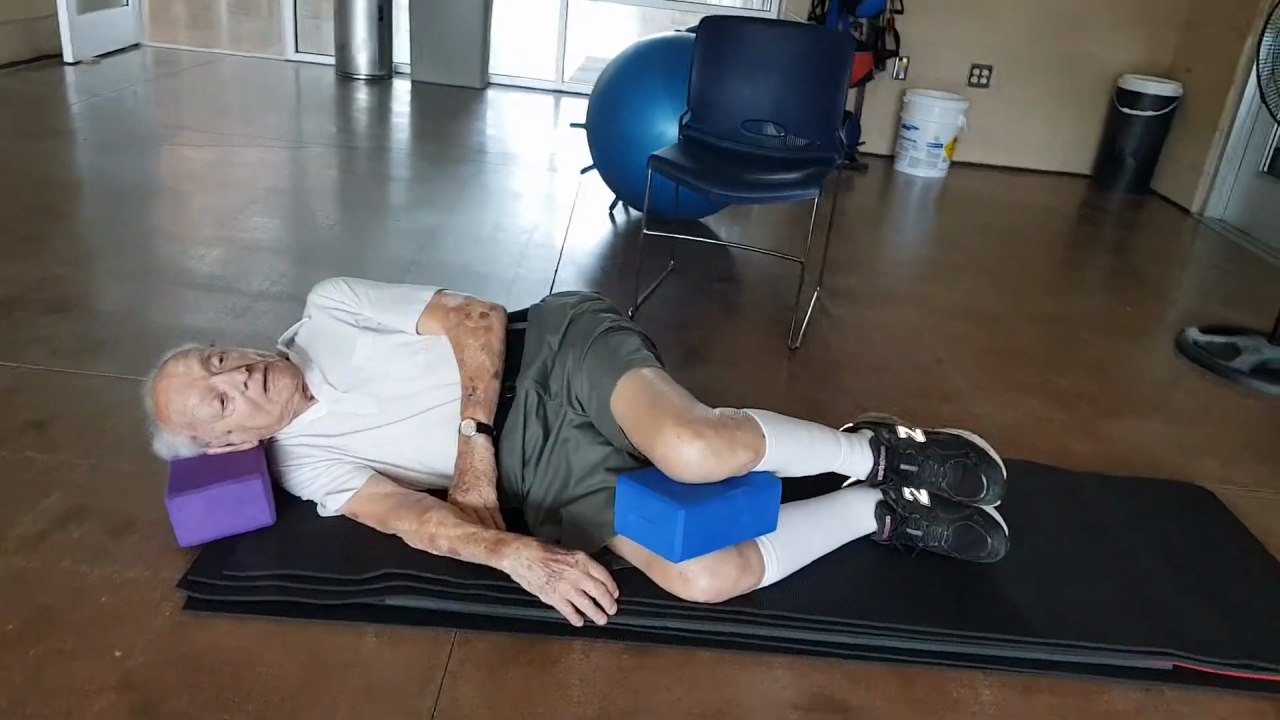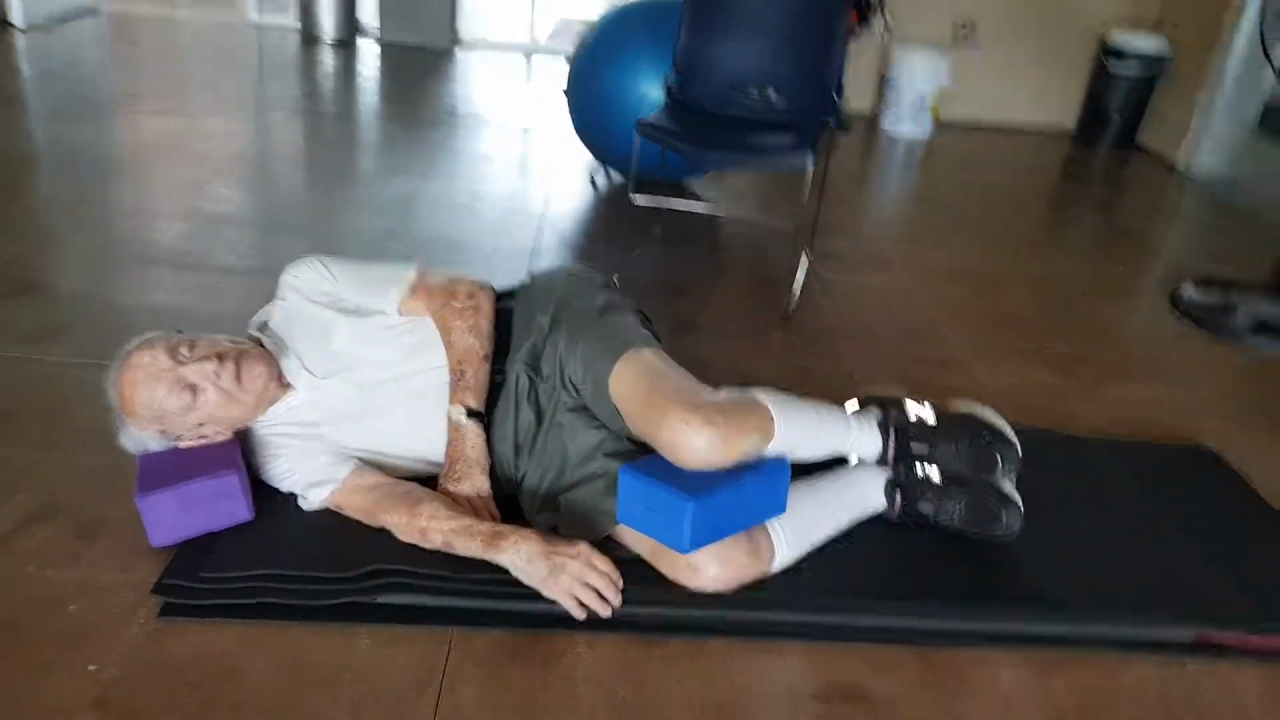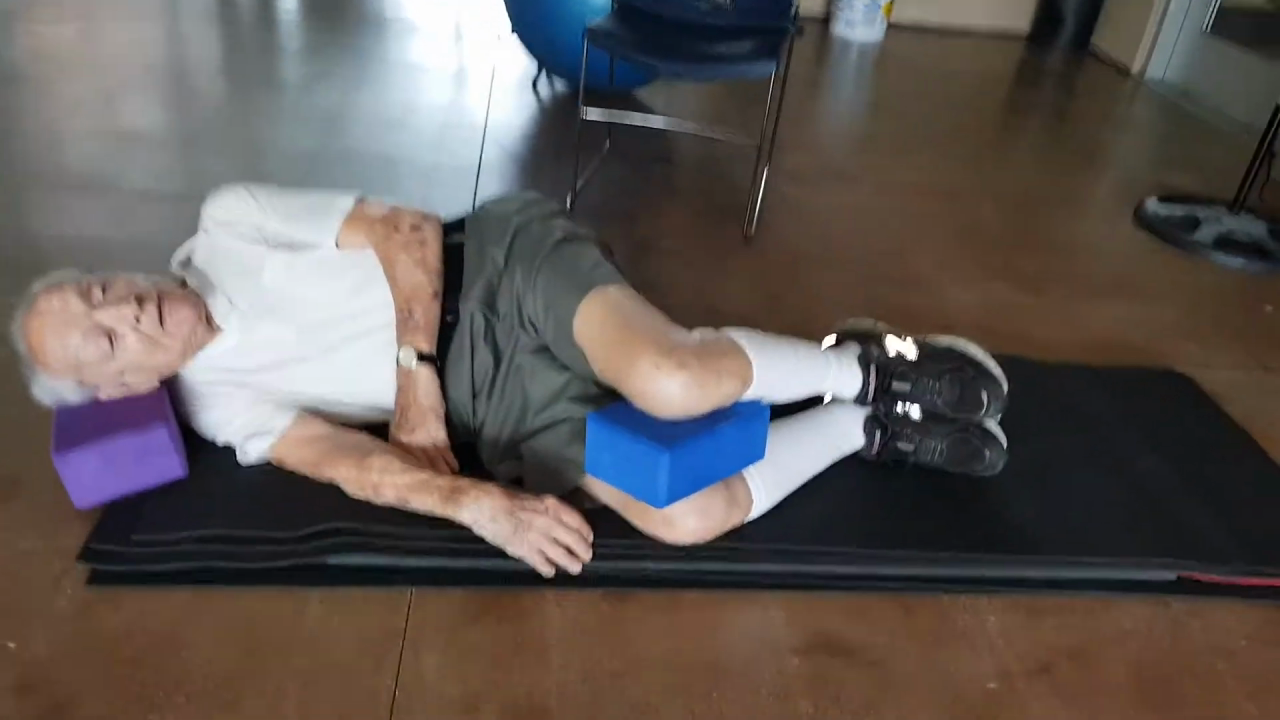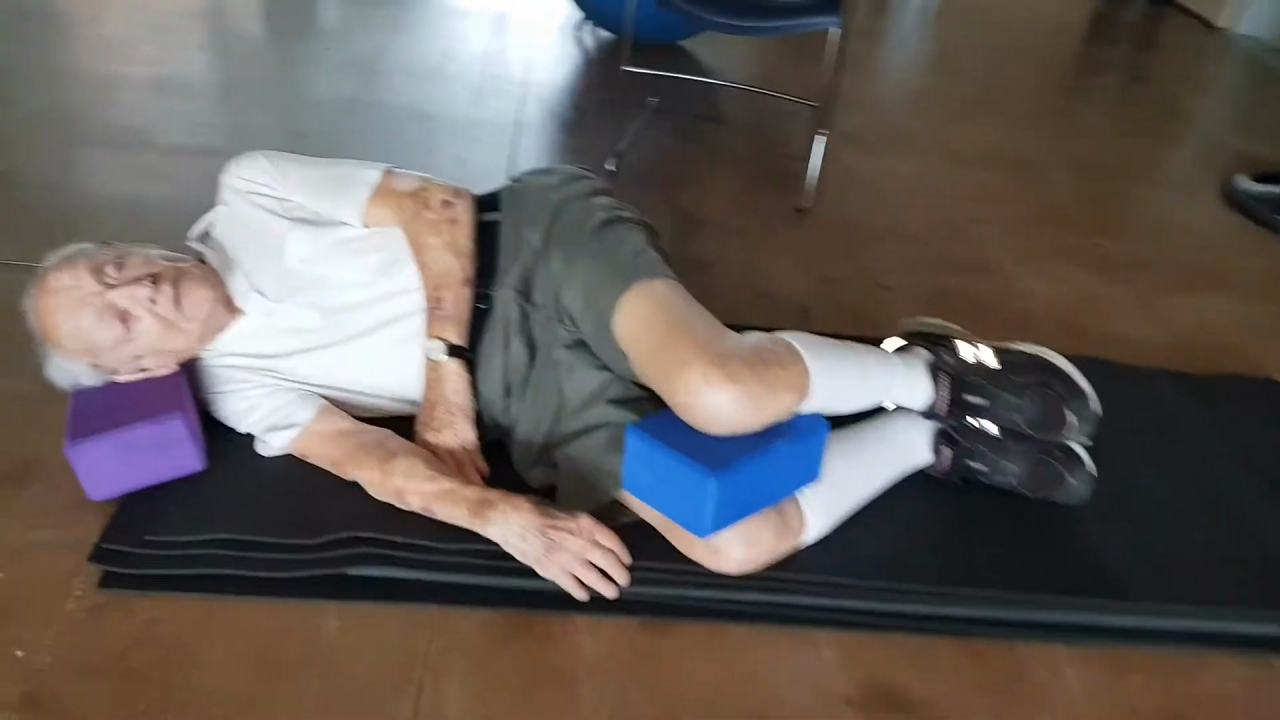
dt=0.3s
person 1, frame 1
left shoulder: (327, 310)
right shoulder: (306, 466)
left elbow: (478, 319)
right elbow: (416, 519)
left wrist: (471, 436)
right wrist: (516, 555)
right hip: (546, 470)
left knee: (690, 447)
right knee: (705, 576)
left ankle: (869, 452)
right ankle: (881, 512)
person 1, frame 2
left shoulder: (302, 291)
right shoulder: (284, 458)
left elbow: (463, 302)
right elbow: (403, 512)
left wrist: (463, 423)
right wrist: (513, 547)
right hip: (540, 453)
left knee: (699, 436)
right knee: (711, 566)
left ankle: (880, 427)
right ankle: (886, 486)
person 1, frame 3
left shoulder: (228, 223)
right shoulder: (218, 404)
left elbow: (406, 232)
right elbow: (350, 463)
left wrist: (412, 370)
right wrist: (474, 504)
right hip: (496, 400)
left knee: (670, 382)
right knee: (687, 515)
left ankle: (856, 366)
right ankle: (863, 426)
person 1, frame 4
left shoulder: (250, 190)
right shoulder: (239, 393)
left elbow: (440, 209)
right elbow: (373, 459)
left wrist: (443, 364)
right wrist: (505, 519)
right hip: (530, 393)
left knee: (720, 396)
right knee: (734, 546)
